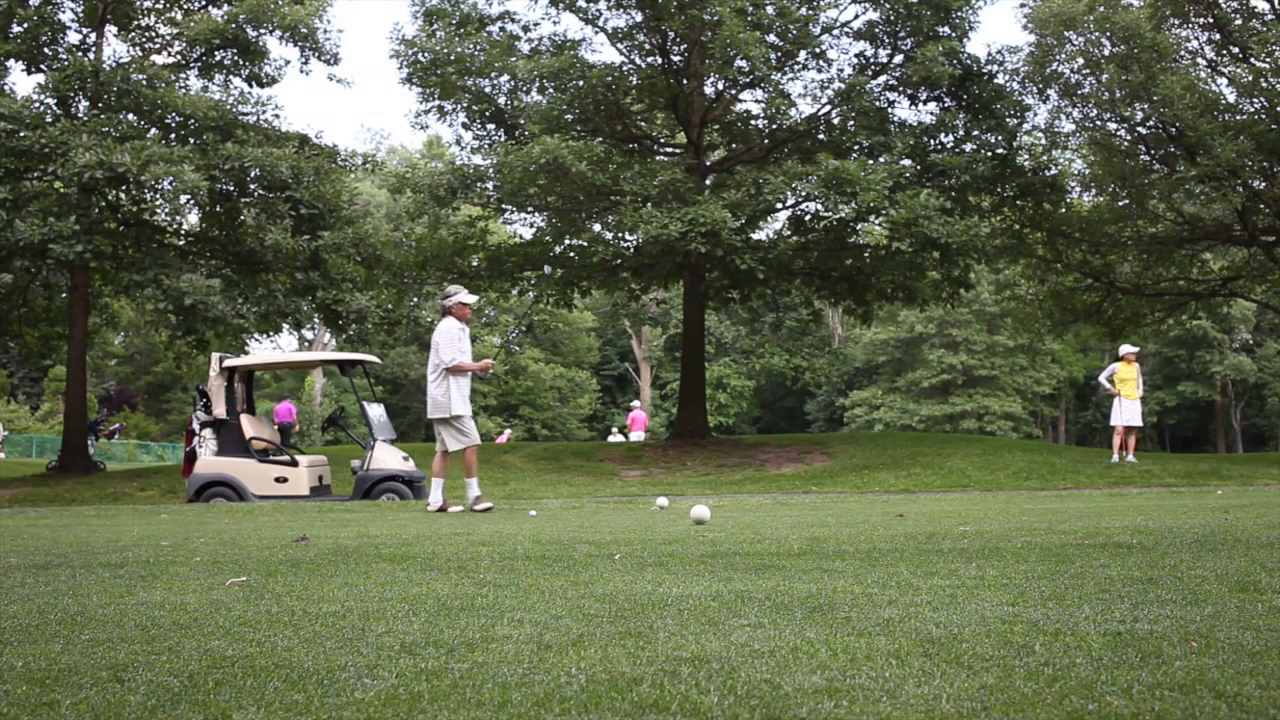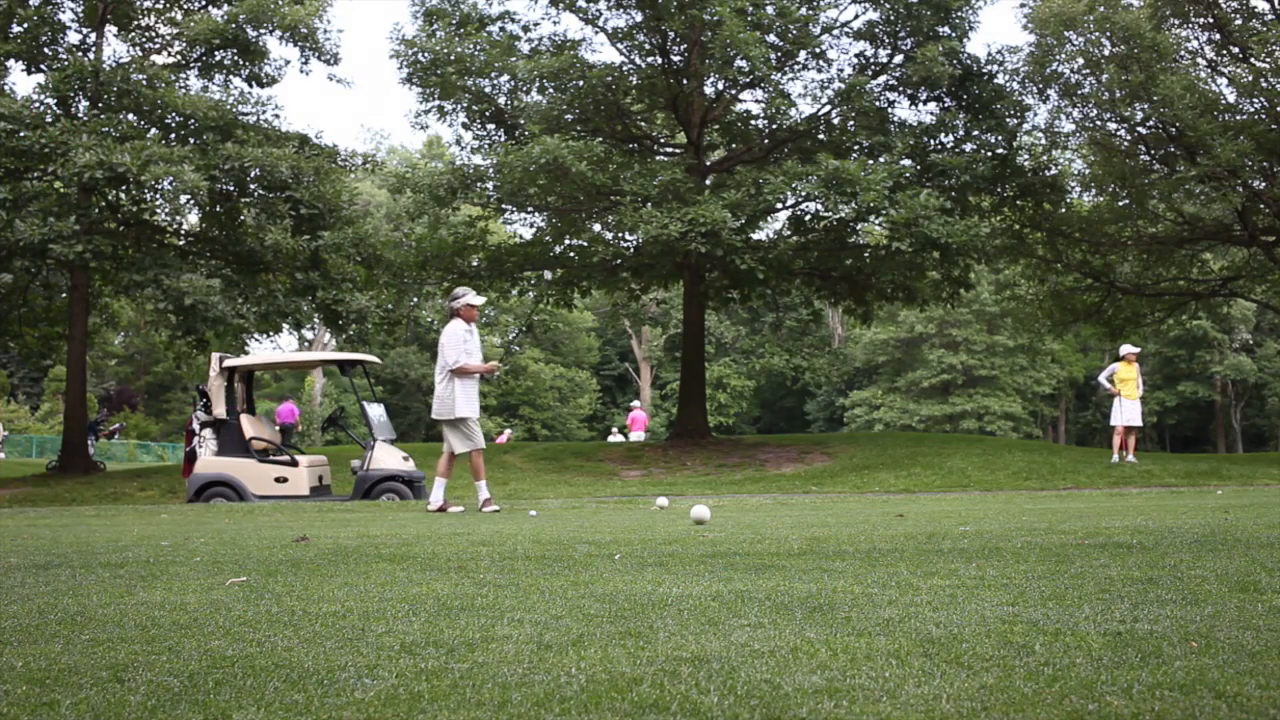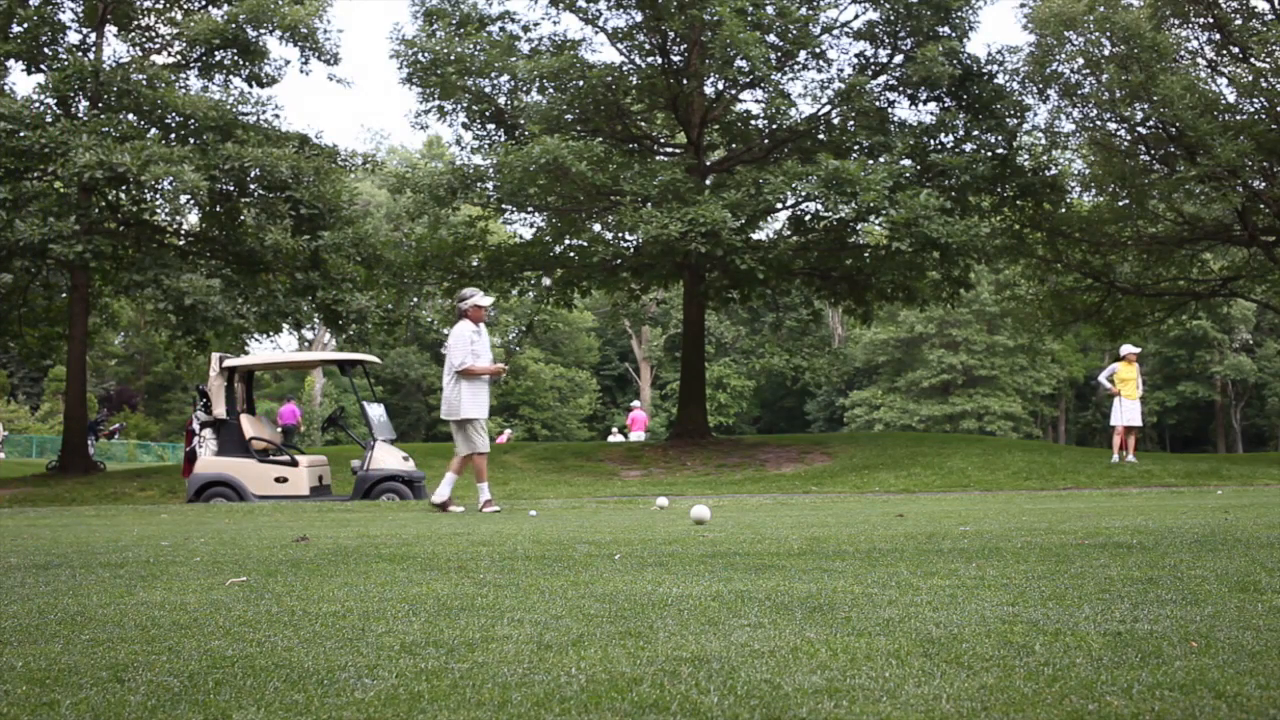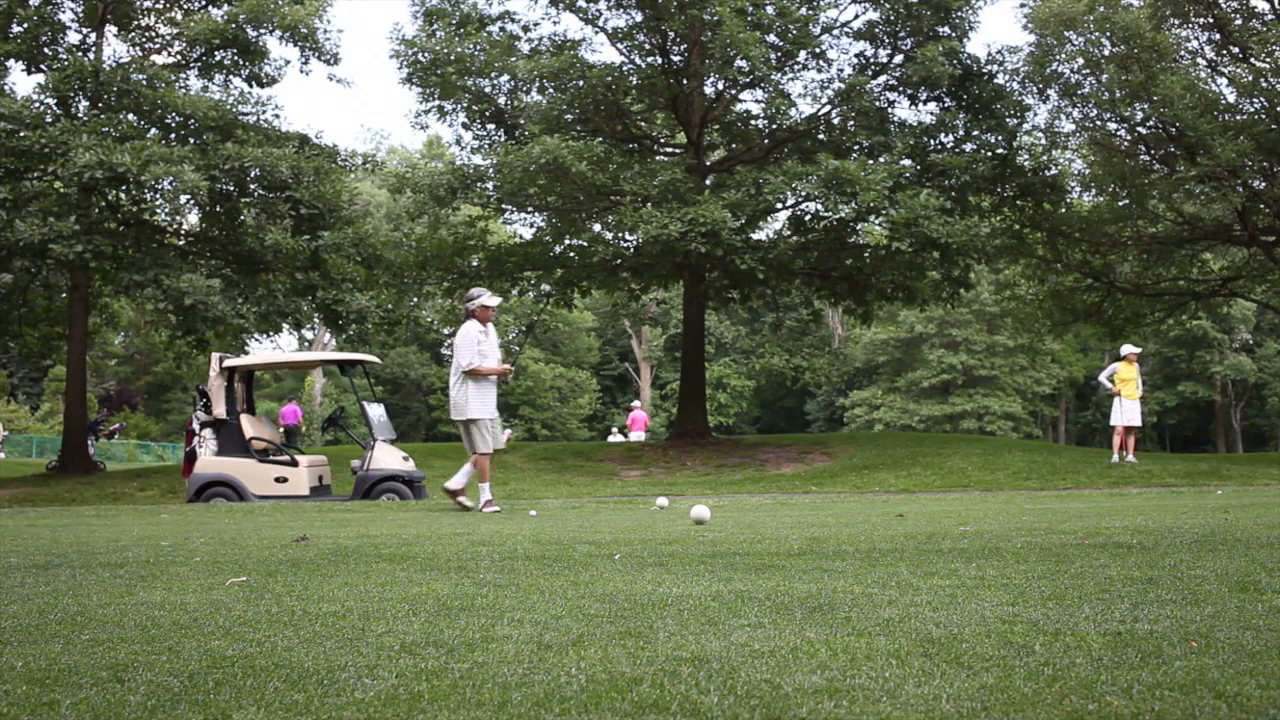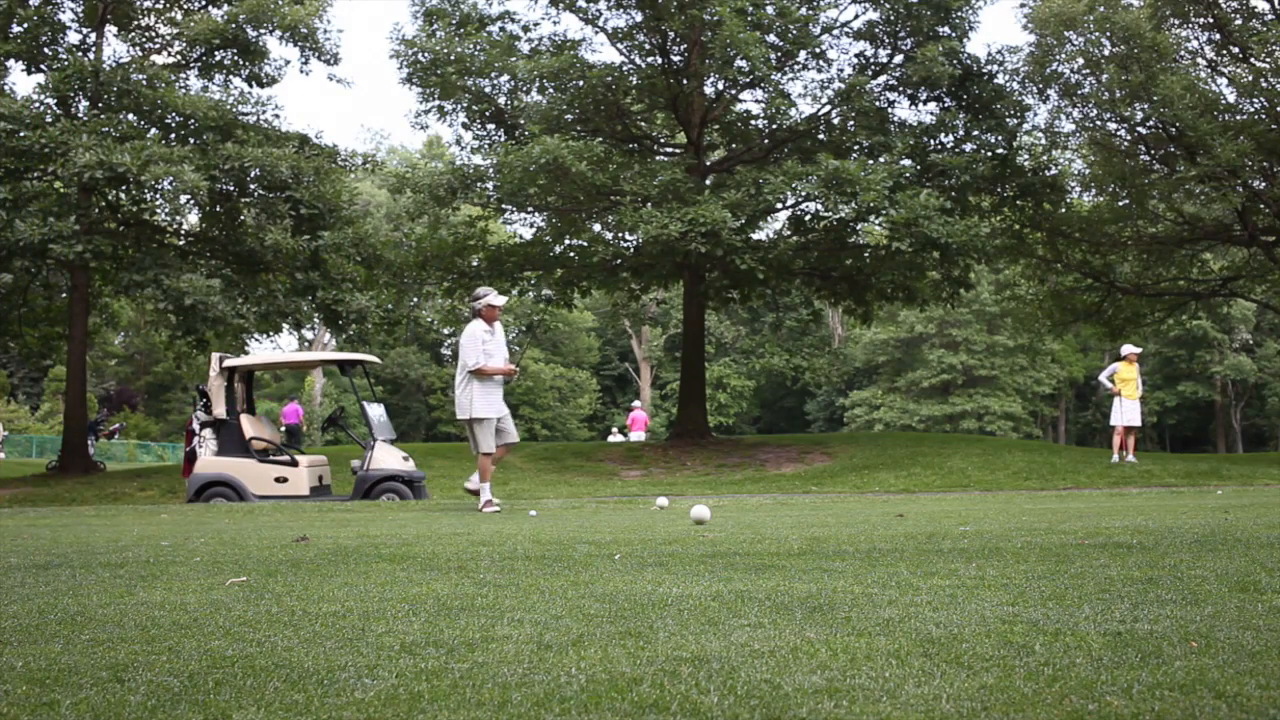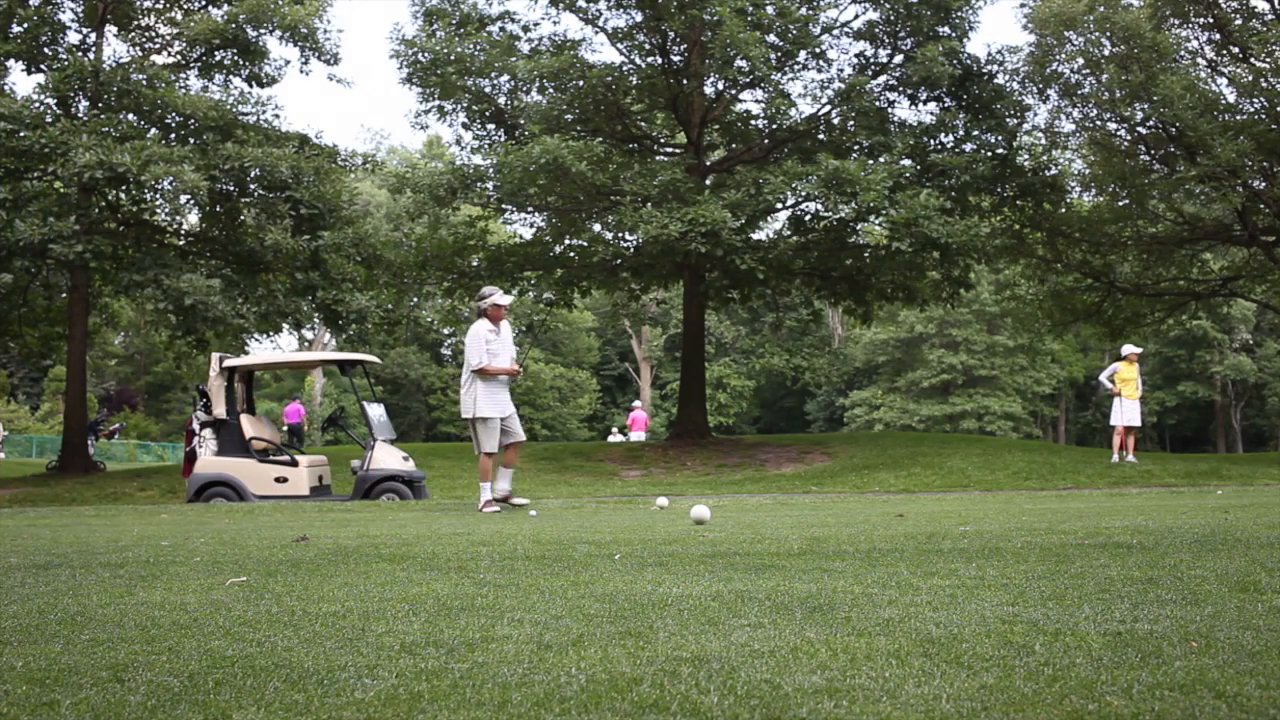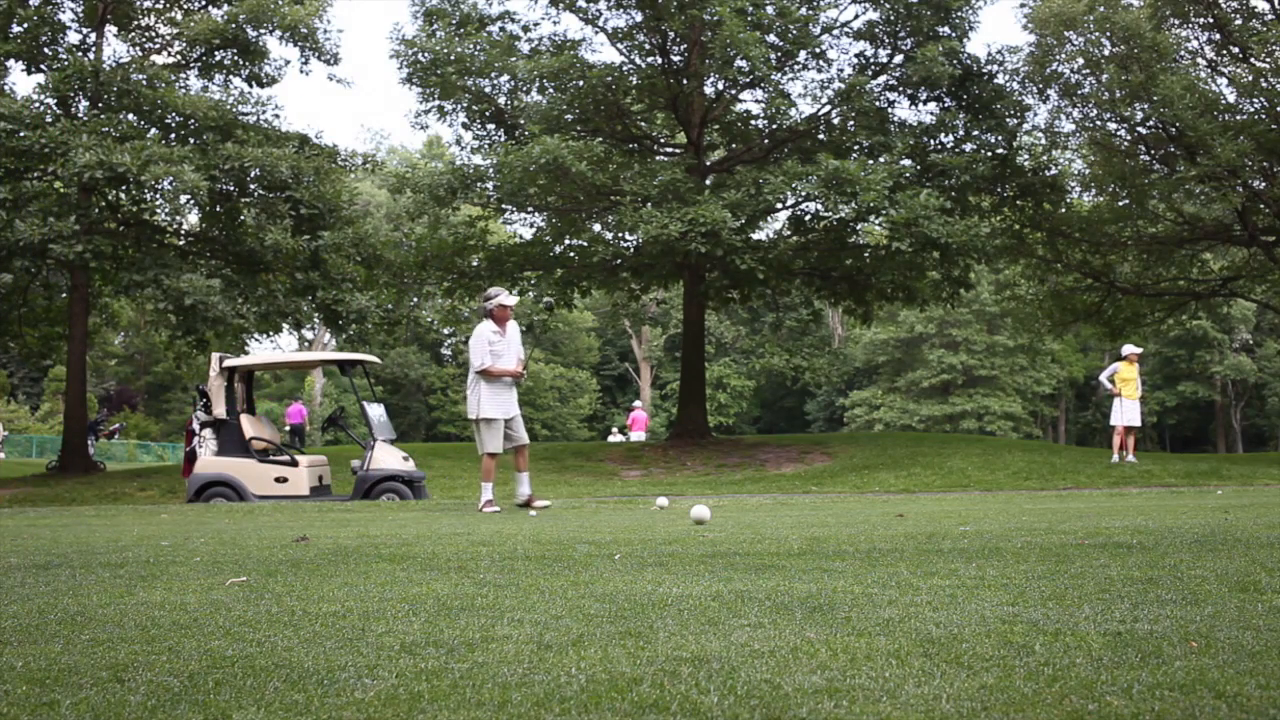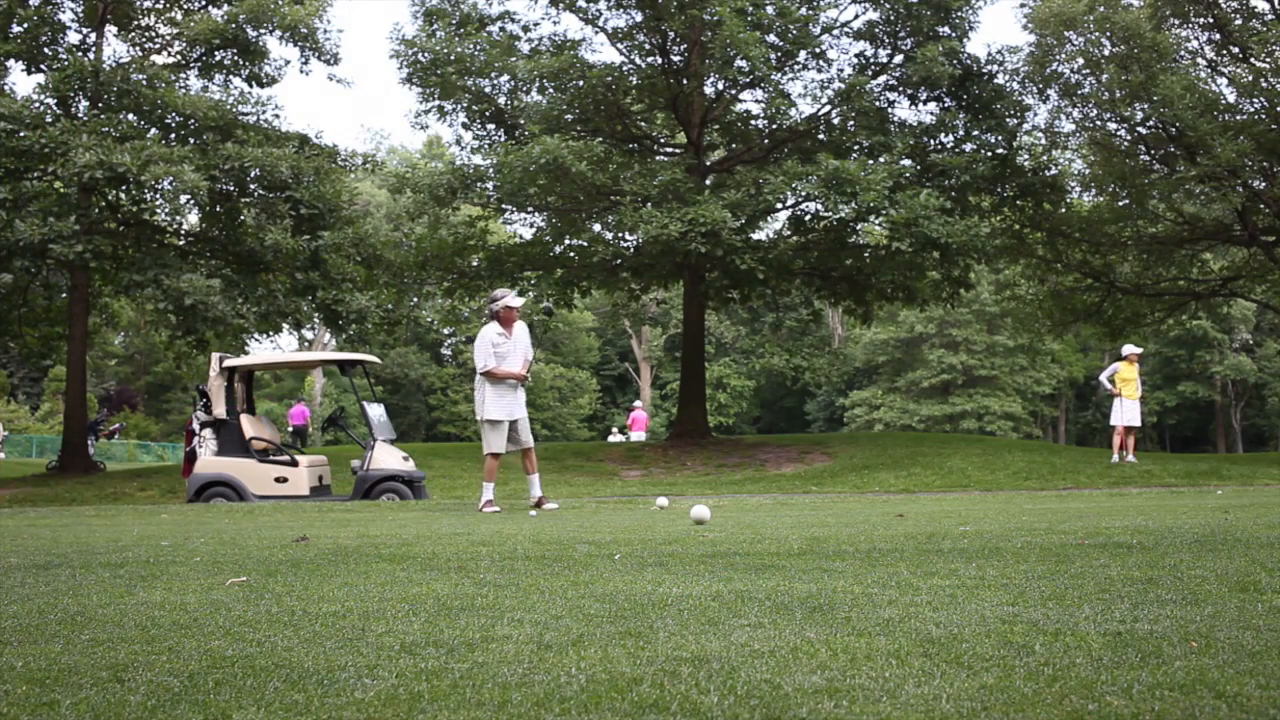
dt=0.1s
person 1, frame 1
left shoulder: (460, 327)
right shoulder: (448, 328)
right elbow: (451, 364)
left wrist: (478, 367)
right wrist: (478, 366)
left hip: (452, 398)
right hip: (449, 399)
left knee: (445, 449)
right knee: (470, 443)
left ankle: (435, 499)
right ankle: (474, 494)
person 1, frame 2
left shoulder: (470, 329)
right shoulder: (454, 331)
right elbow: (456, 365)
left wrist: (487, 367)
right wrist: (483, 369)
left hip: (465, 399)
right hip: (457, 400)
left knee: (452, 451)
right knee: (476, 446)
left ankle: (437, 500)
right ankle: (484, 497)
person 1, frame 3
left shoulder: (481, 329)
right shoulder: (461, 332)
left elbow: (484, 361)
right elbow: (462, 367)
left wrist: (494, 369)
right wrist: (490, 370)
left hip: (475, 400)
right hip: (464, 401)
left knee: (466, 451)
right knee: (479, 450)
left ankle: (442, 495)
right ankle: (485, 498)
person 1, frame 4
left shoulder: (490, 328)
right shoulder: (468, 332)
left elbow: (494, 359)
right elbow: (469, 367)
left wrist: (501, 369)
right wrist: (496, 371)
left hip: (487, 399)
right hip: (471, 401)
left knee: (494, 446)
right knee: (483, 450)
left ankle: (455, 484)
right ankle: (485, 498)
person 1, frame 5
left shoulder: (497, 327)
right shoulder: (473, 332)
left elbow: (502, 358)
right elbow: (475, 366)
left wrist: (508, 369)
right wrist: (502, 371)
left hip: (494, 398)
right hip: (477, 400)
left knee: (508, 439)
right knee: (485, 450)
left ankle: (477, 482)
right ankle: (486, 498)
person 1, frame 6
left shoulder: (505, 326)
right shoulder: (478, 331)
left elbow: (512, 355)
right elbow: (479, 366)
left wrist: (513, 368)
right wrist: (505, 371)
left hip: (502, 396)
right hip: (482, 399)
left knee: (515, 440)
right knee: (488, 450)
left ankle: (502, 489)
right ankle: (486, 498)
person 1, frame 7
left shoulder: (513, 326)
right shoulder: (482, 332)
left elbow: (519, 356)
right elbow: (482, 367)
left wrist: (518, 369)
right wrist: (509, 373)
left hip: (508, 398)
right hip: (488, 401)
left knee: (521, 444)
right knee: (491, 450)
left ankle: (524, 494)
right ankle: (486, 498)
person 1, frame 8
left shoulder: (521, 328)
right shoulder: (487, 334)
left elbow: (527, 357)
right elbow: (486, 369)
left wrist: (524, 372)
right wrist: (513, 375)
left hip: (516, 399)
right hip: (494, 401)
left knee: (527, 447)
right knee: (494, 451)
left ankle: (536, 495)
right ankle: (487, 498)
